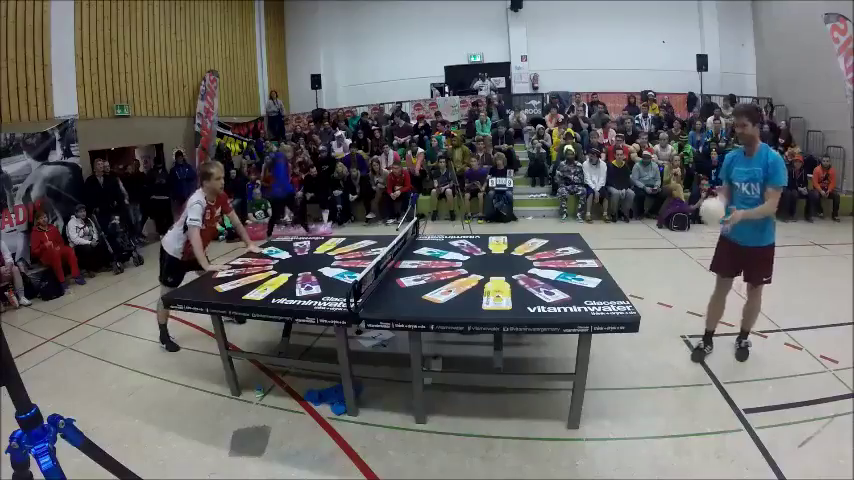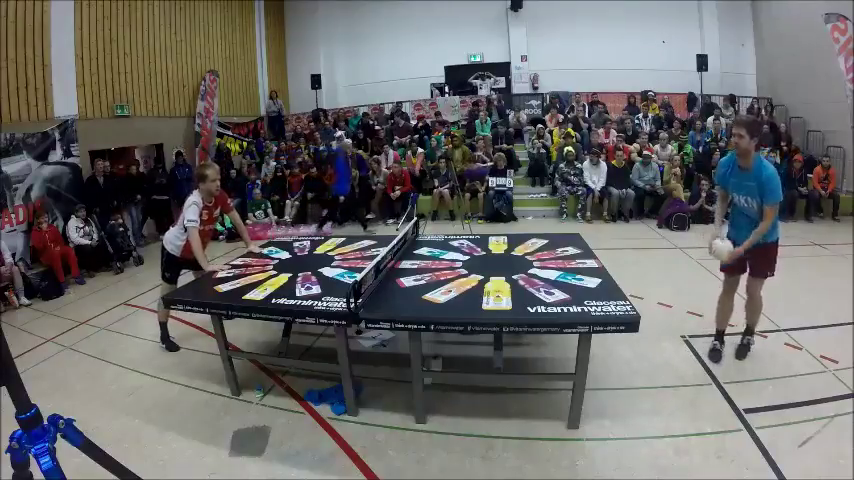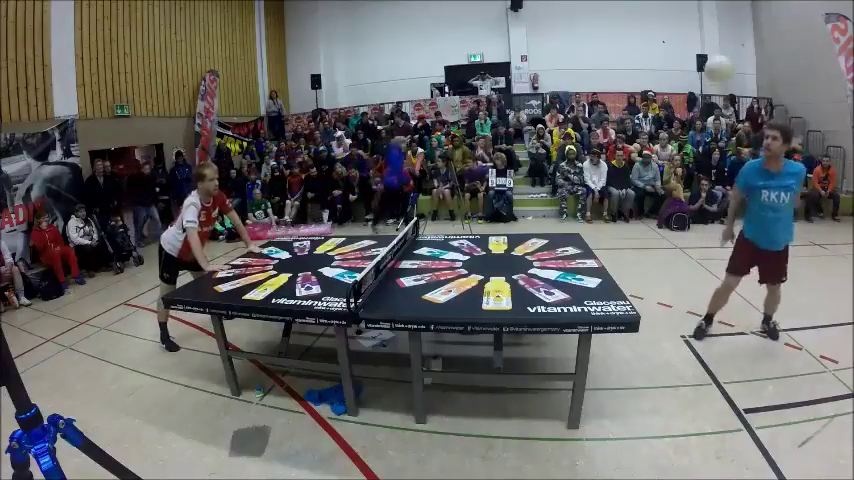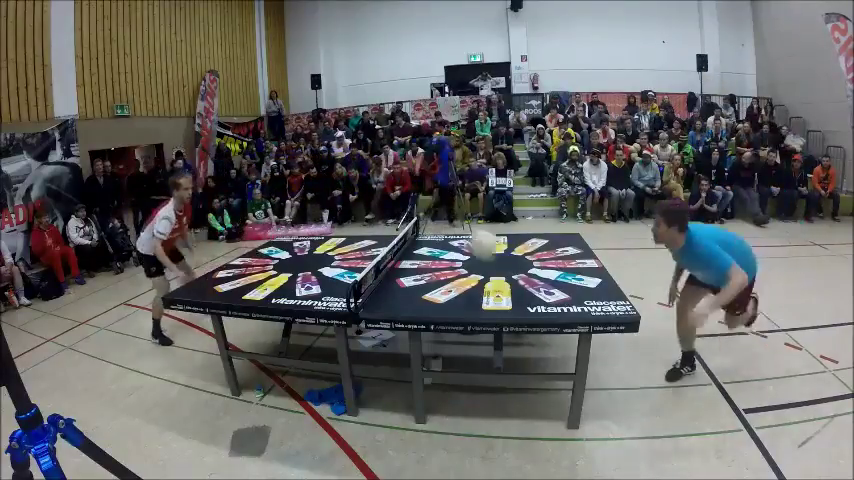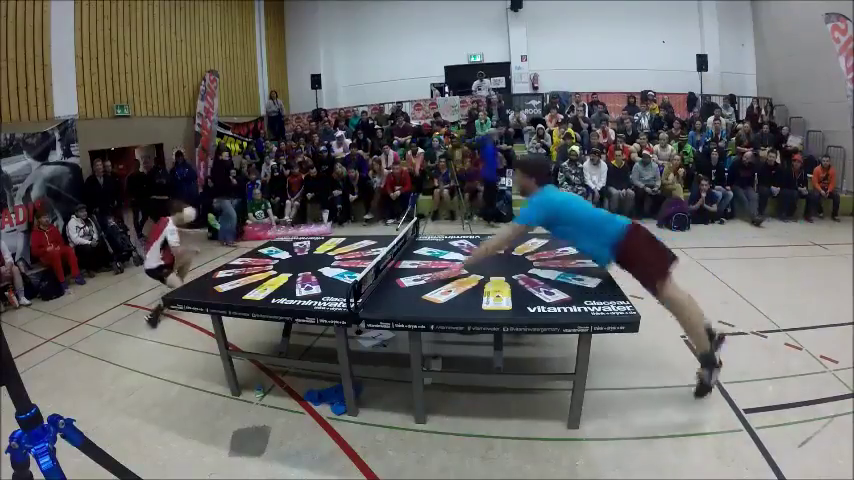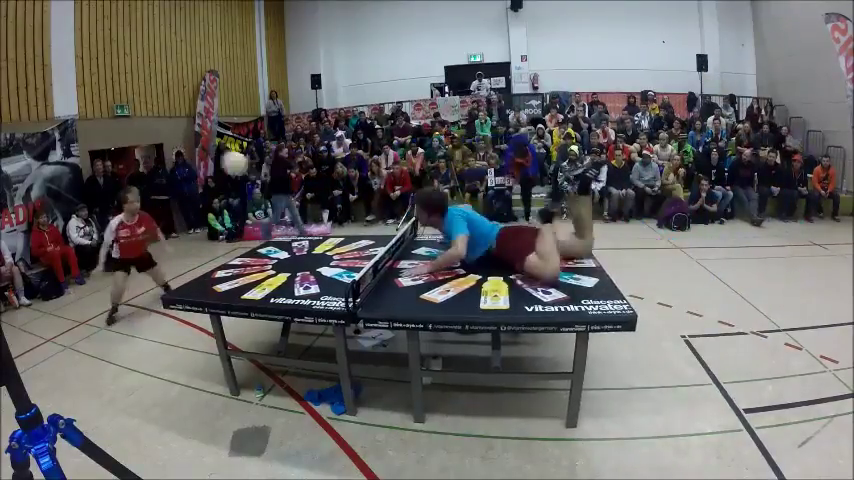
dt=0.7s
person 1, frame 1
left shoulder: (773, 161)
right shoulder: (731, 158)
left elbow: (771, 205)
right elbow: (726, 192)
left wrist: (742, 215)
left hip: (760, 241)
right hip: (730, 237)
left knee: (754, 292)
right knee: (720, 289)
left ankle: (743, 338)
right ankle: (707, 339)
person 1, frame 2
left shoulder: (768, 175)
right shoulder: (725, 165)
left elbow: (768, 220)
left wrist: (744, 249)
right wrist: (717, 229)
left hip: (764, 240)
right hip: (735, 236)
left knee: (753, 289)
right knee: (729, 287)
left ankle: (748, 334)
right ankle: (719, 338)
person 1, frame 3
left shoulder: (798, 171)
right shoulder: (751, 169)
right elbow: (736, 198)
right wrist: (728, 226)
left hip: (778, 243)
right hip: (750, 238)
left knee: (774, 288)
right knee: (728, 284)
left ankle: (767, 320)
right ankle: (707, 320)
person 1, frame 4
left shoulder: (702, 245)
right shoulder: (677, 240)
left elbow: (740, 278)
left wrist: (709, 306)
right wrist: (674, 284)
left hip: (738, 272)
right hip: (711, 270)
left knee: (733, 321)
right knee: (683, 309)
left ankle: (750, 303)
right ankle: (688, 360)
person 1, frame 5
left shoulder: (540, 202)
right shoulder: (549, 195)
left elbow: (504, 238)
left wrist: (467, 262)
left hip: (622, 241)
right hip: (624, 236)
left knee: (669, 295)
right knee: (669, 294)
left ankle: (707, 359)
right ankle: (708, 336)
person 1, frame 6
left shoulder: (455, 218)
right shoulder: (452, 211)
left elbow: (458, 253)
left wrist: (428, 267)
left hip: (508, 242)
left knee: (550, 272)
right knee: (584, 245)
person 2, frame 1
left shoulder: (220, 197)
right shoulder: (197, 202)
left elbow: (234, 219)
right elbow: (194, 235)
left wrist: (249, 244)
right wrist: (206, 265)
left hip: (194, 249)
right hip: (174, 250)
right knee: (168, 293)
right ankle: (163, 335)
person 2, frame 2
left shoulder: (220, 196)
right shoulder: (194, 203)
left elbow: (235, 219)
right elbow: (193, 235)
left wrist: (249, 244)
right wrist: (206, 265)
left hip: (194, 250)
right hip: (175, 249)
right knee: (169, 291)
right ankle: (164, 335)
person 2, frame 3
left shoulder: (218, 197)
right shoulder: (192, 204)
left elbow: (235, 219)
right elbow: (192, 237)
left wrist: (249, 244)
right wrist: (207, 265)
left hip: (191, 251)
right hip: (172, 250)
right knee: (167, 293)
right ankle: (164, 335)
person 2, frame 4
left shoulder: (186, 207)
right shoulder: (166, 215)
left elbow: (183, 230)
right elbow: (156, 247)
left wrist: (189, 249)
right wrist: (174, 269)
left hip: (168, 247)
right hip: (148, 251)
left knee: (190, 274)
right knee: (163, 290)
right ankle: (156, 331)
person 2, frame 5
left shoulder: (166, 221)
right shoulder: (171, 228)
right elbow: (177, 251)
right wrist: (192, 250)
left hip: (161, 260)
right hip: (154, 266)
left knee: (187, 258)
right knee: (178, 286)
left ankle: (179, 286)
right ankle: (154, 314)
person 2, frame 6
left shoulder: (145, 218)
right shoulder: (115, 224)
left elbow: (156, 231)
right elbow: (105, 245)
left wrist: (165, 245)
right wrist: (100, 264)
left hip: (141, 255)
right hip: (121, 257)
left knee: (160, 277)
right knee: (119, 288)
left ankle: (165, 288)
right ankle: (114, 309)
